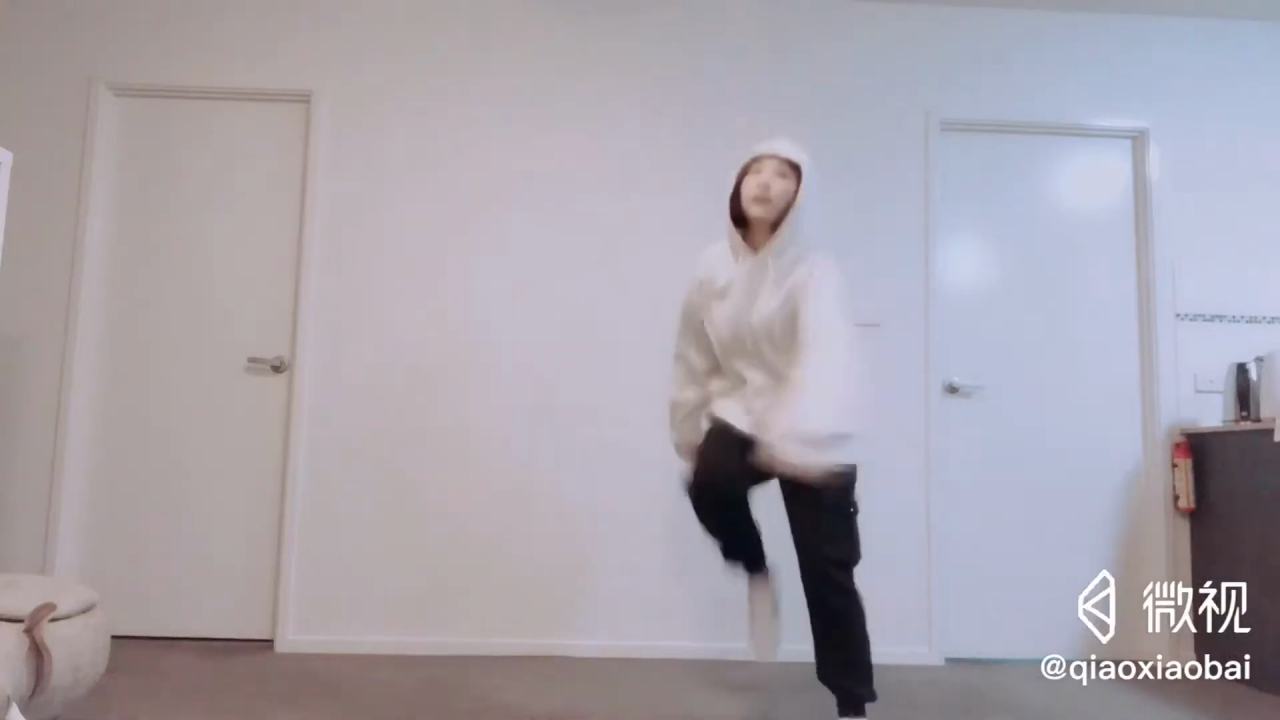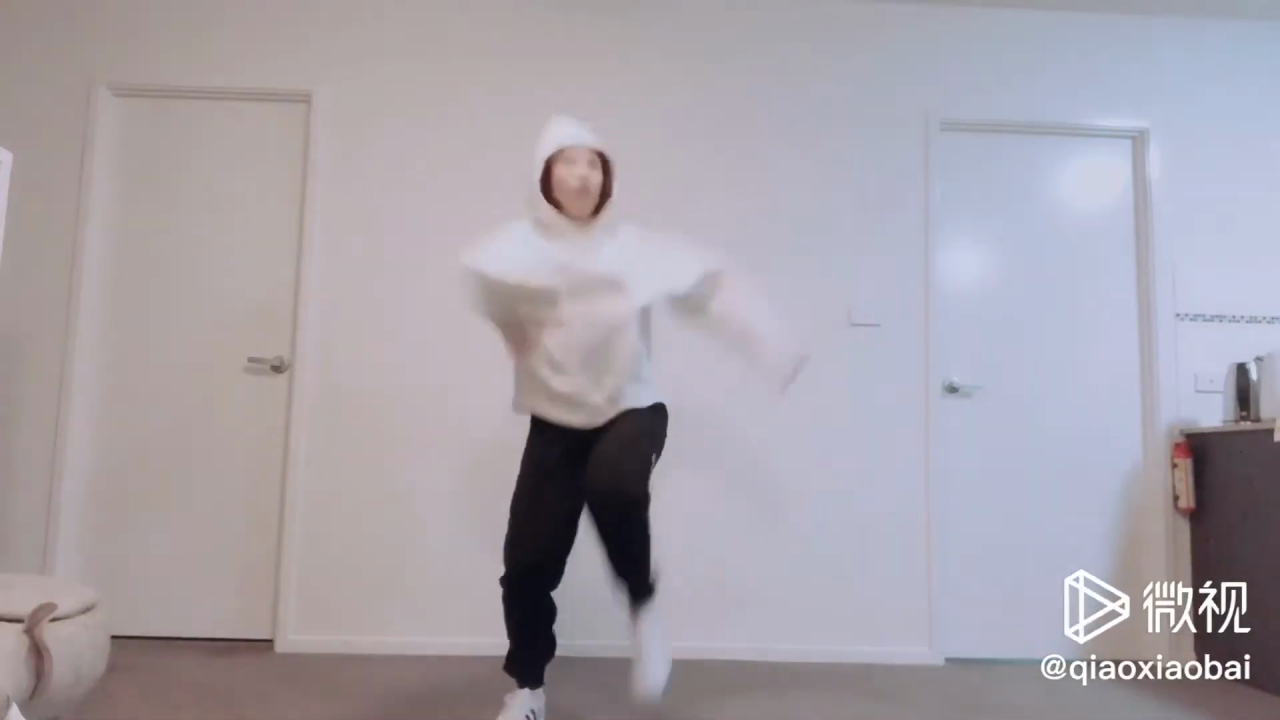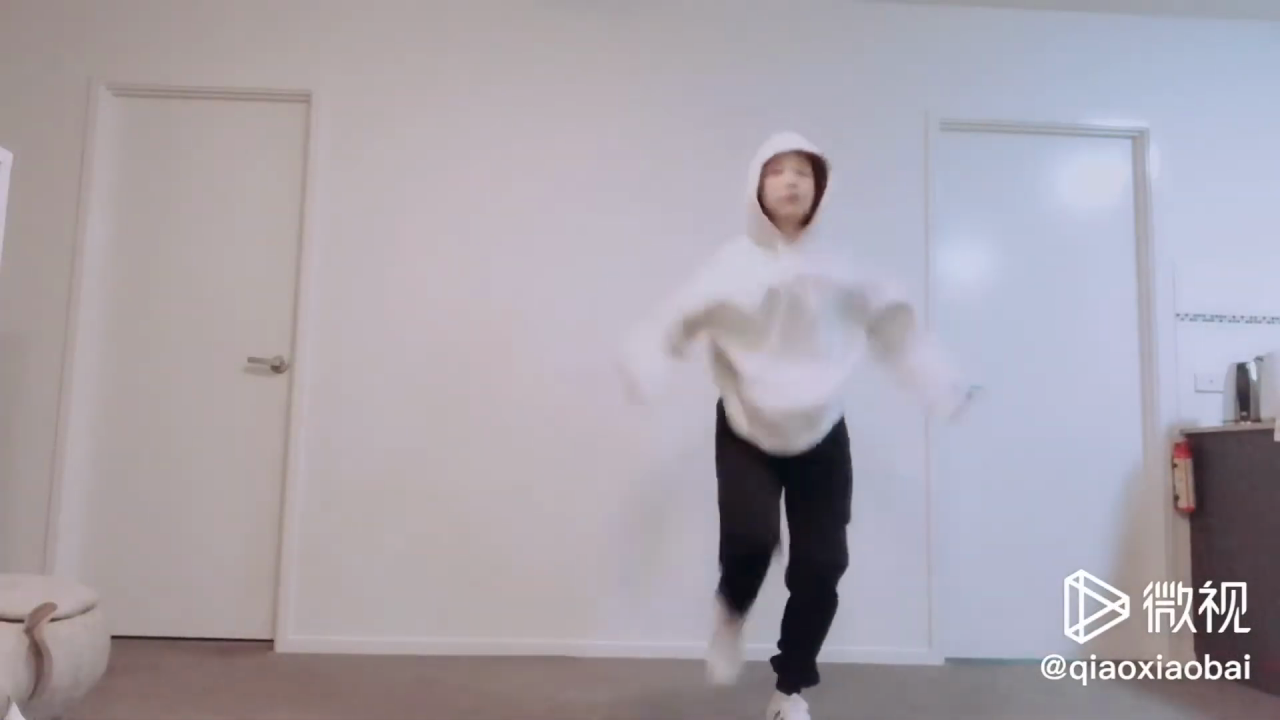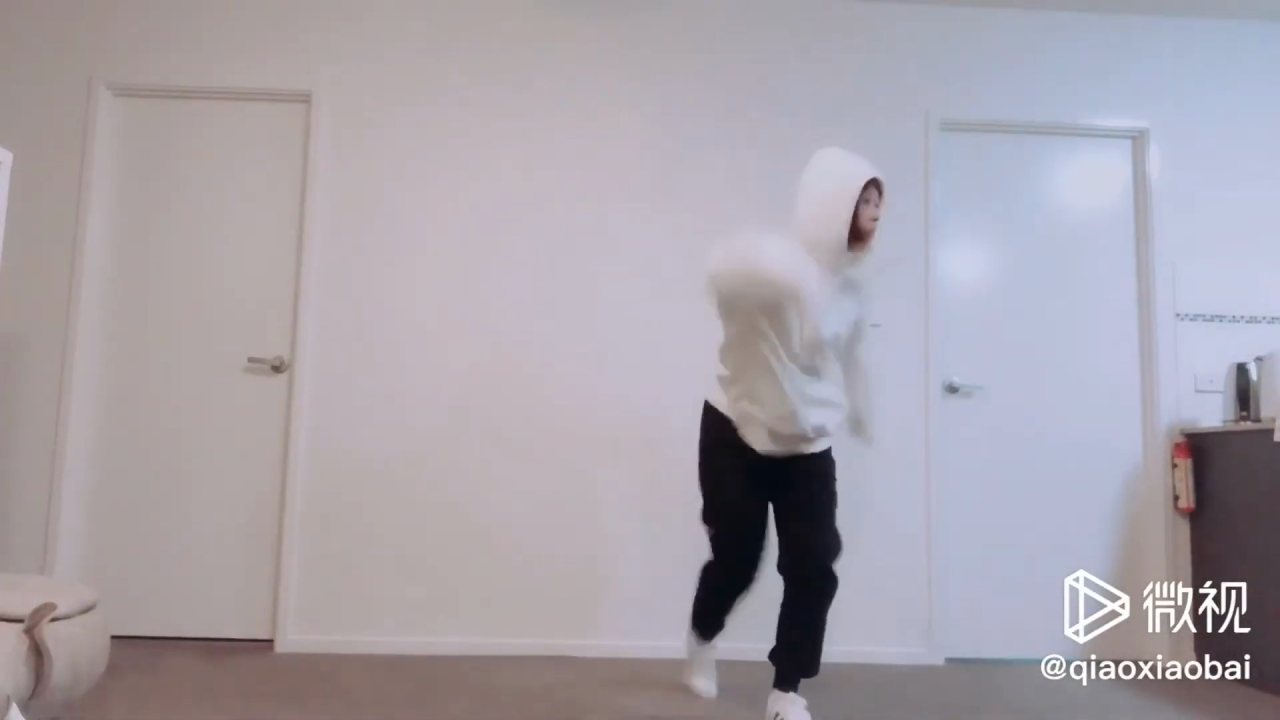
dt=1s
person 1, frame 1
left shoulder: (812, 270)
right shoulder: (713, 266)
left elbow: (829, 355)
right elbow: (695, 356)
left wrist: (811, 438)
right wrist: (683, 425)
left hip: (815, 440)
right hip: (741, 418)
left knee: (828, 577)
right knee: (711, 490)
right ankle: (757, 578)
person 1, frame 2
left shoulder: (633, 242)
right shoulder: (523, 242)
left elbow: (708, 287)
right elbow: (485, 276)
left wrist: (771, 343)
left hip: (632, 411)
right hip: (557, 423)
left knee: (613, 486)
right knee: (529, 560)
left ankle: (643, 608)
person 1, frame 3
left shoulder: (839, 264)
right shoulder: (734, 262)
left elbow: (894, 319)
right elbow: (675, 320)
left wrist: (938, 380)
right wrist: (645, 361)
left hip: (822, 431)
right hip: (750, 430)
left knee: (821, 570)
right knee: (748, 543)
right ankle: (731, 612)
person 1, frame 4
left shoulder: (849, 281)
right shoulder: (780, 259)
right elbow: (726, 268)
left wrist: (857, 410)
right wrist: (804, 279)
left hip: (806, 441)
right hip: (738, 428)
left knee: (814, 566)
right knee: (734, 557)
right ankle: (702, 640)
